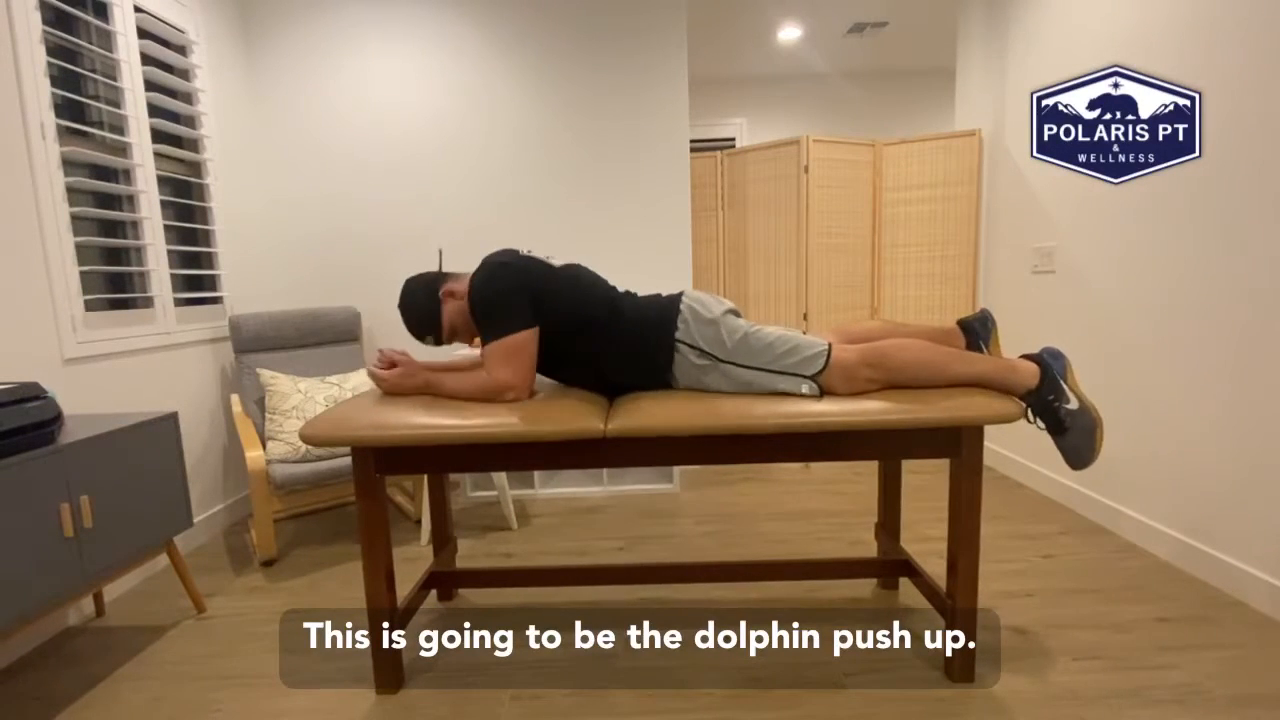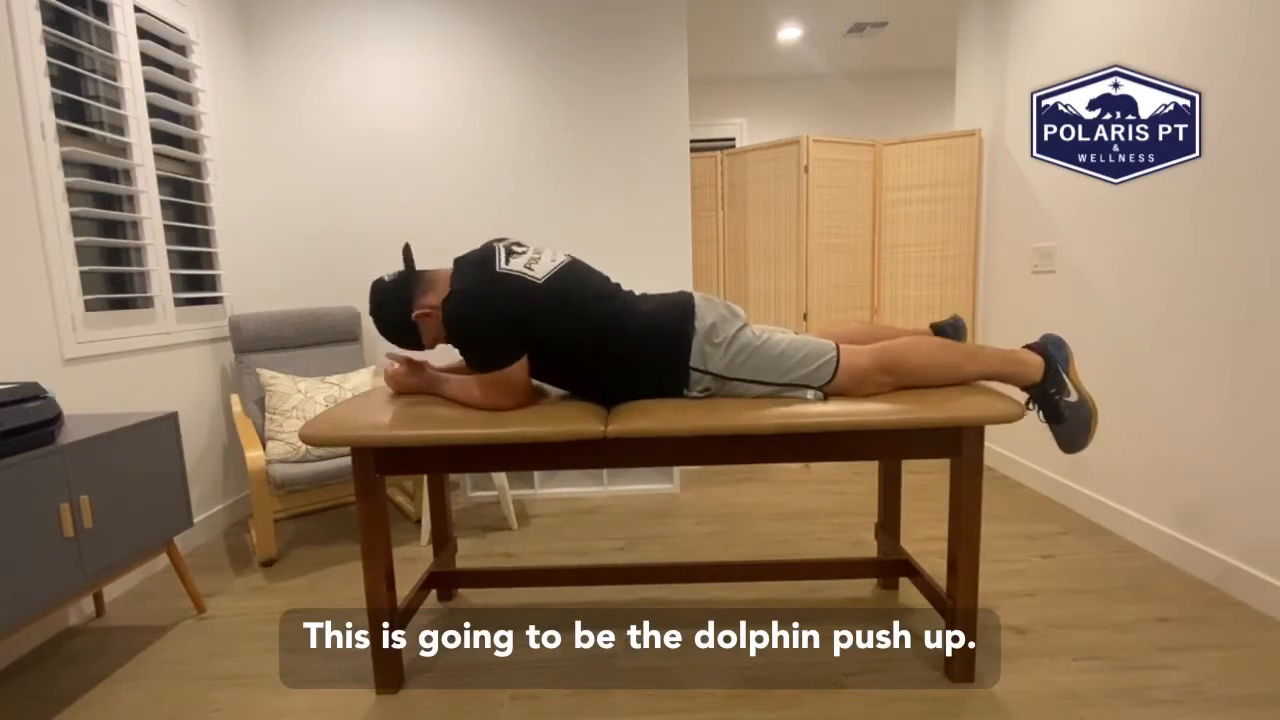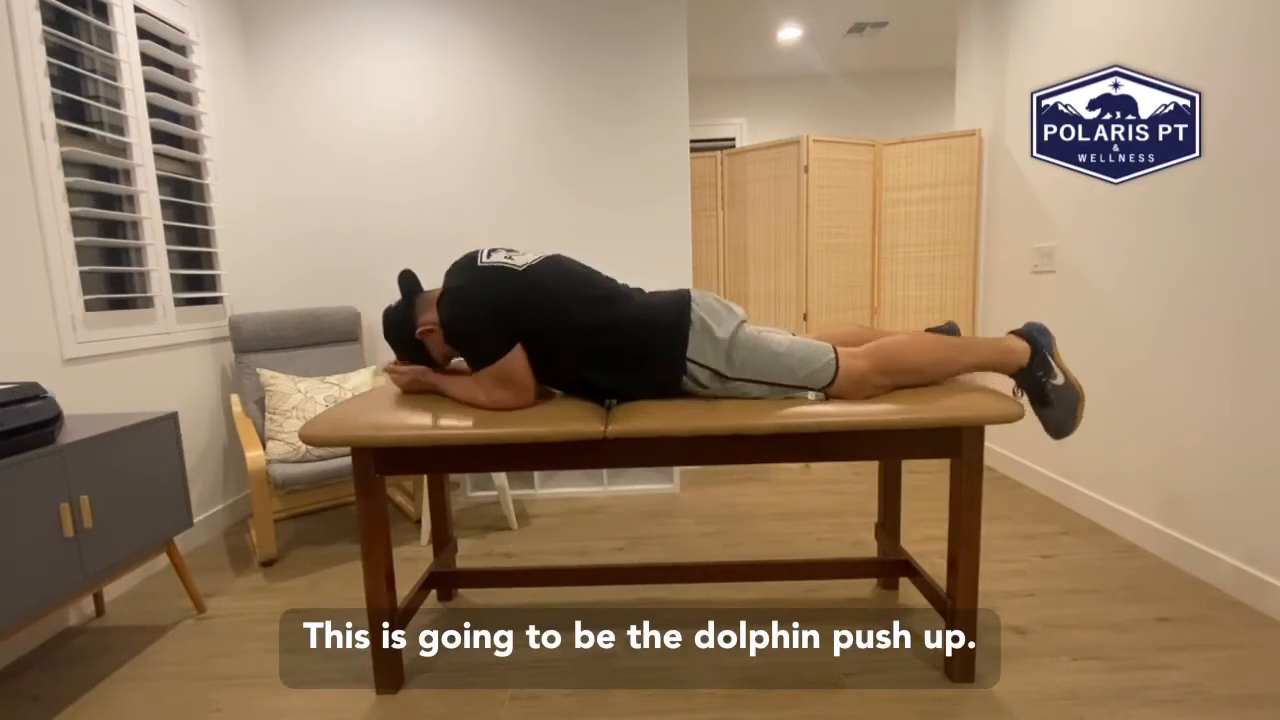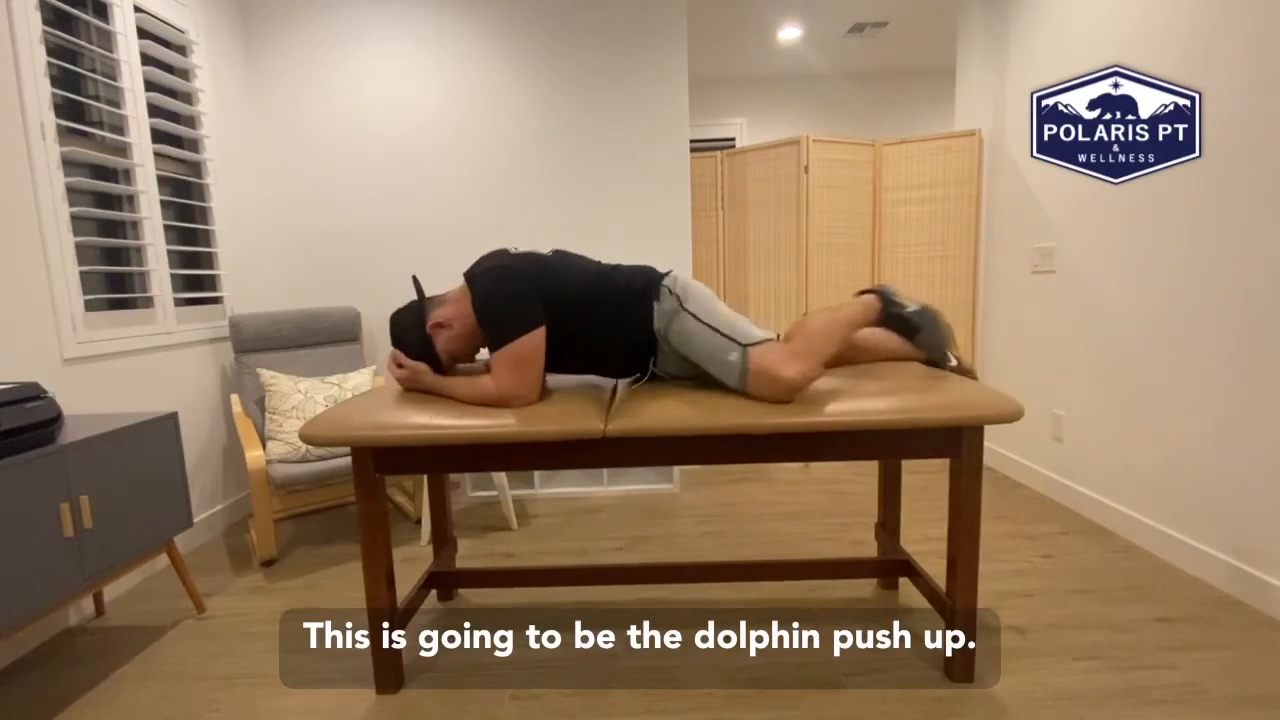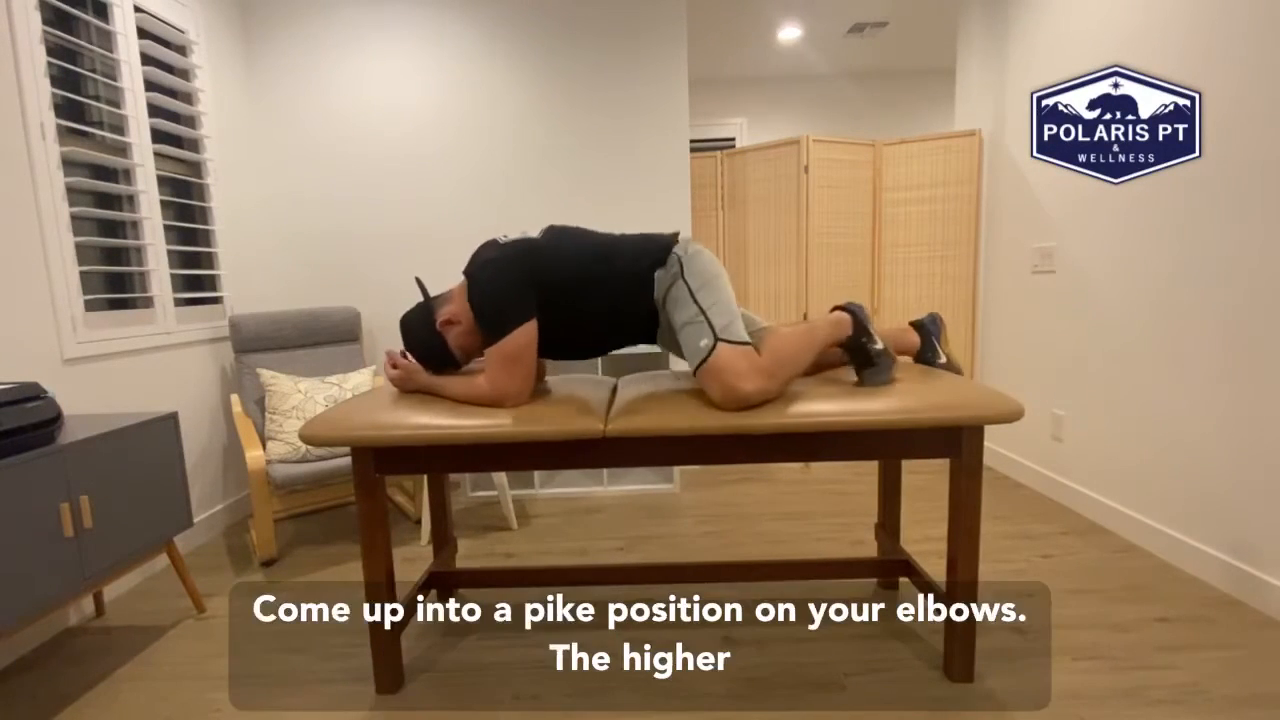
dt=0.4s
person 1, frame 1
left shoulder: (495, 282)
right shoulder: (508, 278)
left elbow: (512, 383)
right elbow: (508, 359)
left wrist: (425, 381)
right wrist: (429, 366)
left hip: (686, 341)
right hip: (676, 333)
left knee: (852, 368)
right knee: (835, 343)
left ankle: (1031, 374)
right ankle: (965, 332)
person 1, frame 2
left shoulder: (469, 303)
right shoulder: (487, 258)
left elbow: (510, 395)
left wrist: (428, 381)
right wrist: (450, 369)
left hip: (696, 359)
right hip: (685, 319)
left knee: (865, 369)
right knee: (826, 342)
left ankle: (1035, 364)
right ankle: (933, 335)
person 1, frame 3
left shoulder: (463, 304)
right shoulder: (481, 279)
left elbow: (515, 393)
right elbow: (525, 361)
left wrist: (430, 382)
right wrist: (464, 372)
left hip: (690, 352)
right hip: (681, 320)
left knee: (859, 373)
right knee: (811, 345)
left ankle: (1022, 352)
right ankle: (934, 338)
person 1, frame 4
left shoulder: (502, 286)
right shoulder: (490, 287)
left elbow: (517, 390)
right elbow: (519, 372)
left wrist: (430, 383)
right wrist: (435, 376)
left hip: (668, 304)
right hip: (660, 347)
left knee: (783, 376)
right knee: (797, 355)
left ankle: (868, 306)
right ankle: (923, 346)
person 1, frame 5
left shoulder: (493, 281)
right shoulder: (500, 276)
left elbow: (510, 389)
right elbow: (527, 370)
left wrist: (427, 382)
right wrist: (436, 373)
left hip: (676, 270)
right hip: (666, 288)
left knee: (742, 385)
right knee: (787, 357)
left ankle: (842, 324)
right ankle: (915, 338)
